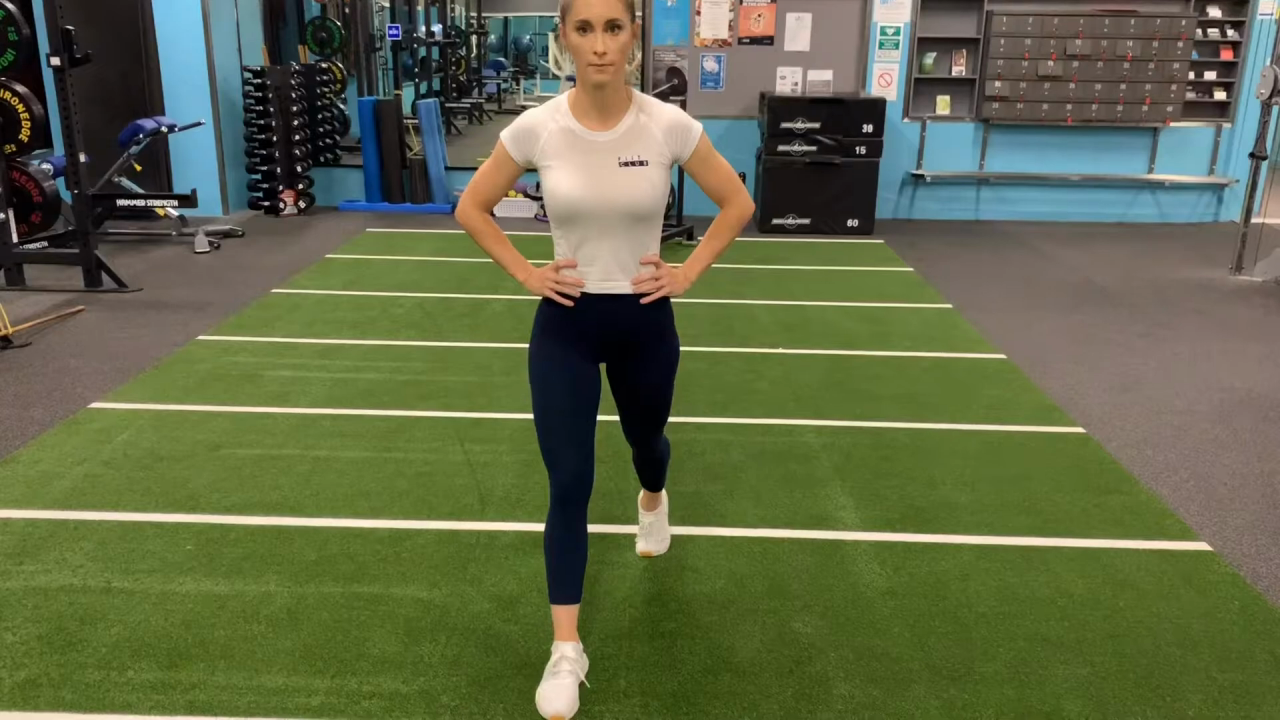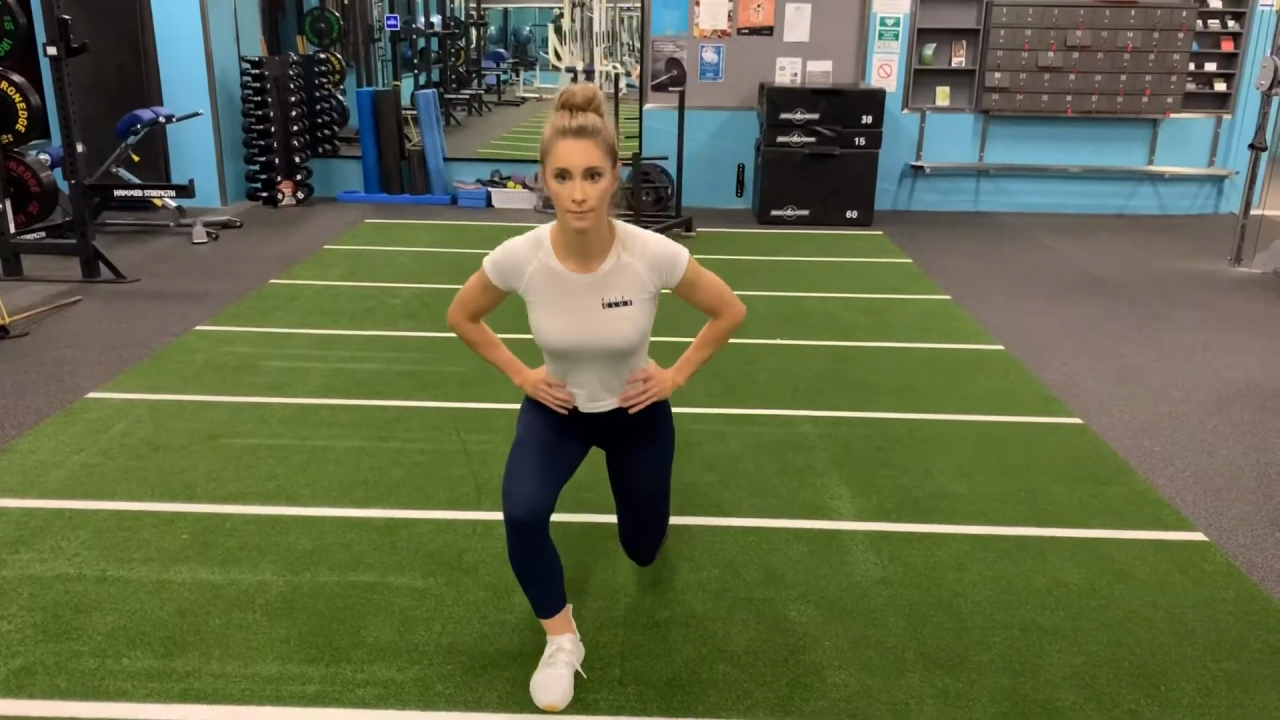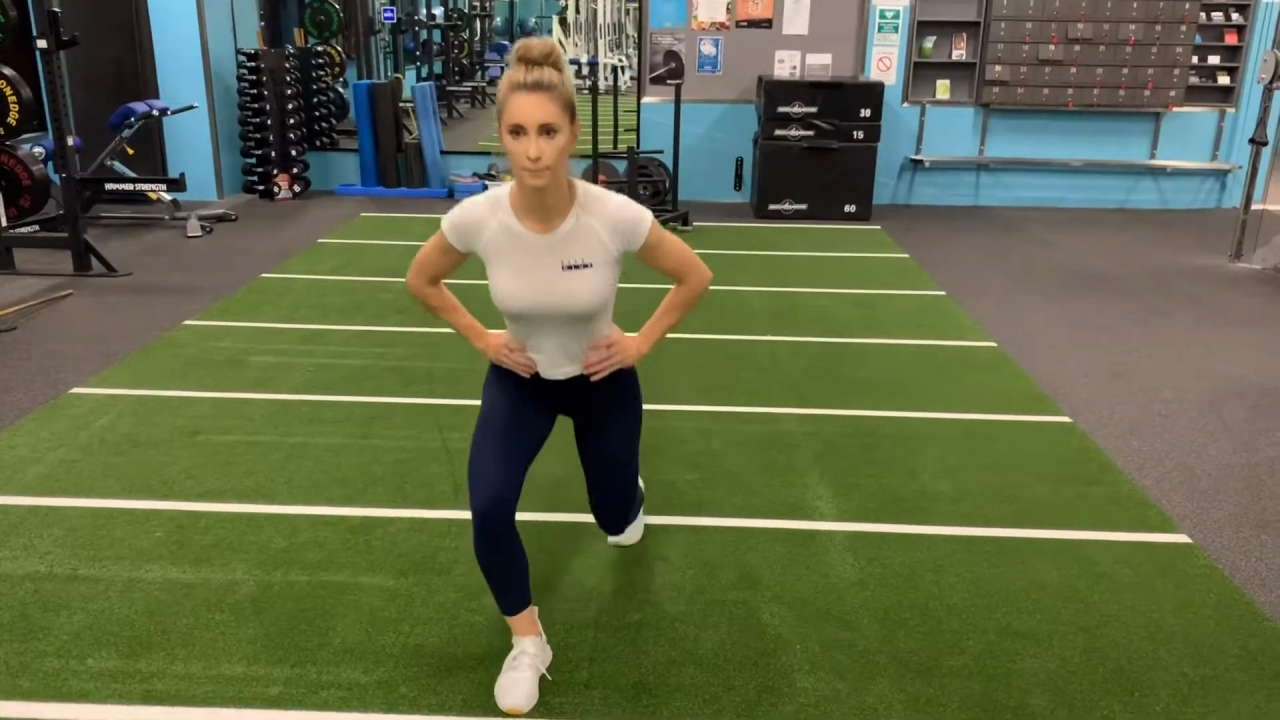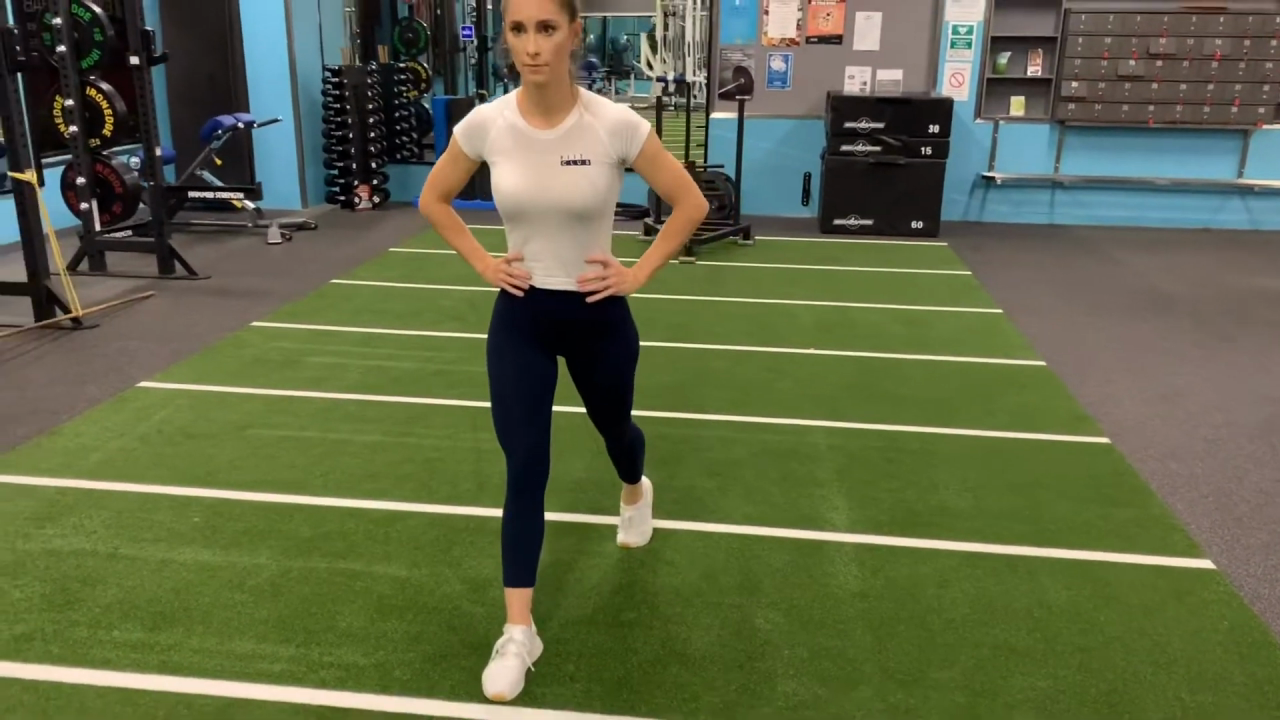
dt=1s
person 1, frame 1
left shoulder: (668, 124)
right shoulder: (535, 126)
left elbow: (737, 204)
right elbow: (472, 207)
left wrist: (687, 273)
right wrist: (527, 274)
left hip: (645, 321)
right hip: (566, 323)
left knee: (645, 437)
right knee: (569, 482)
left ankle: (652, 499)
right ankle: (566, 649)
person 1, frame 2
left shoulder: (653, 254)
right shoulder: (518, 257)
left elbow: (730, 312)
right elbow: (462, 316)
left wrist: (676, 375)
right wrist: (520, 374)
left hip: (636, 413)
right hip: (557, 409)
left knee: (644, 548)
right knee: (522, 516)
left ankle: (645, 498)
right ankle: (561, 640)
person 1, frame 3
left shoulder: (614, 214)
right shoulder: (476, 215)
left elbow: (695, 278)
right elbow: (421, 281)
left wrist: (641, 342)
right wrist: (481, 338)
left hip: (602, 382)
right hip: (518, 383)
left knee: (613, 516)
right knee: (489, 508)
left ankle: (629, 506)
right ankle: (528, 642)
person 1, frame 4
left shoulder: (615, 124)
right shoulder: (484, 123)
left elbow: (691, 204)
right elbow: (434, 200)
left wrist: (638, 273)
right wrist: (482, 263)
left hip: (597, 315)
right hip: (520, 318)
left knee: (613, 427)
right knee: (524, 470)
left ankle: (635, 492)
right ankle: (518, 632)
